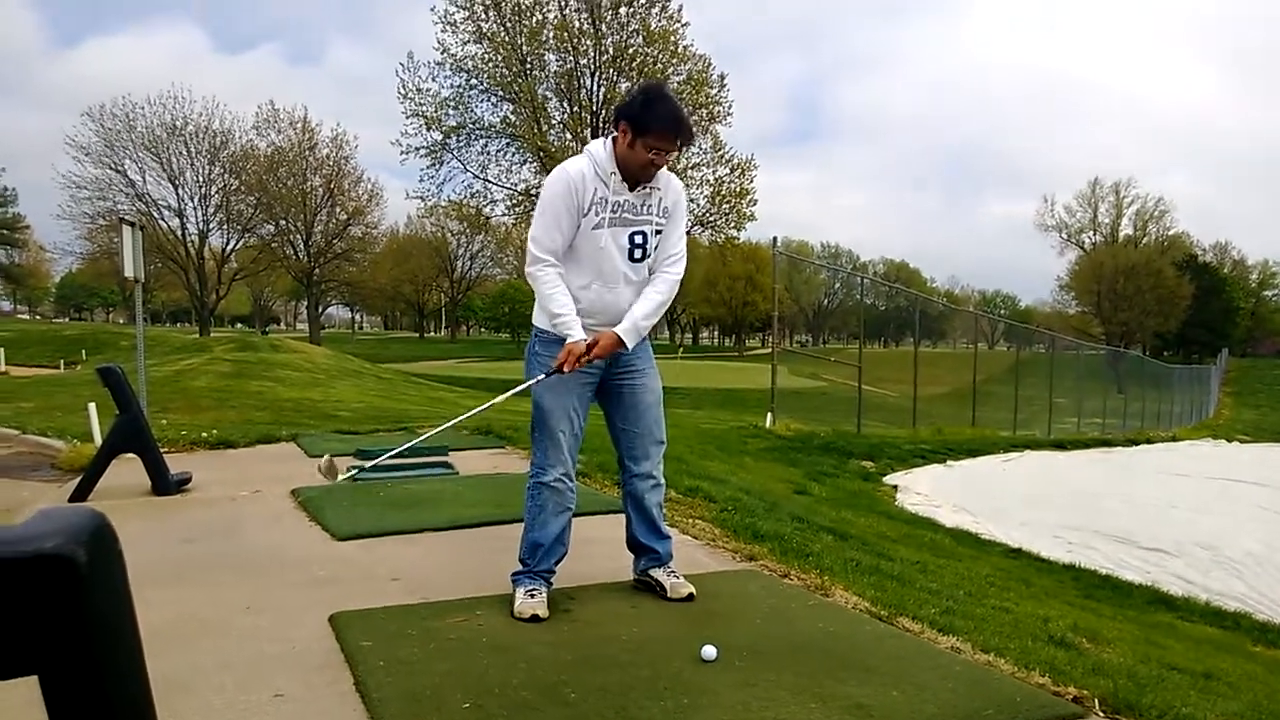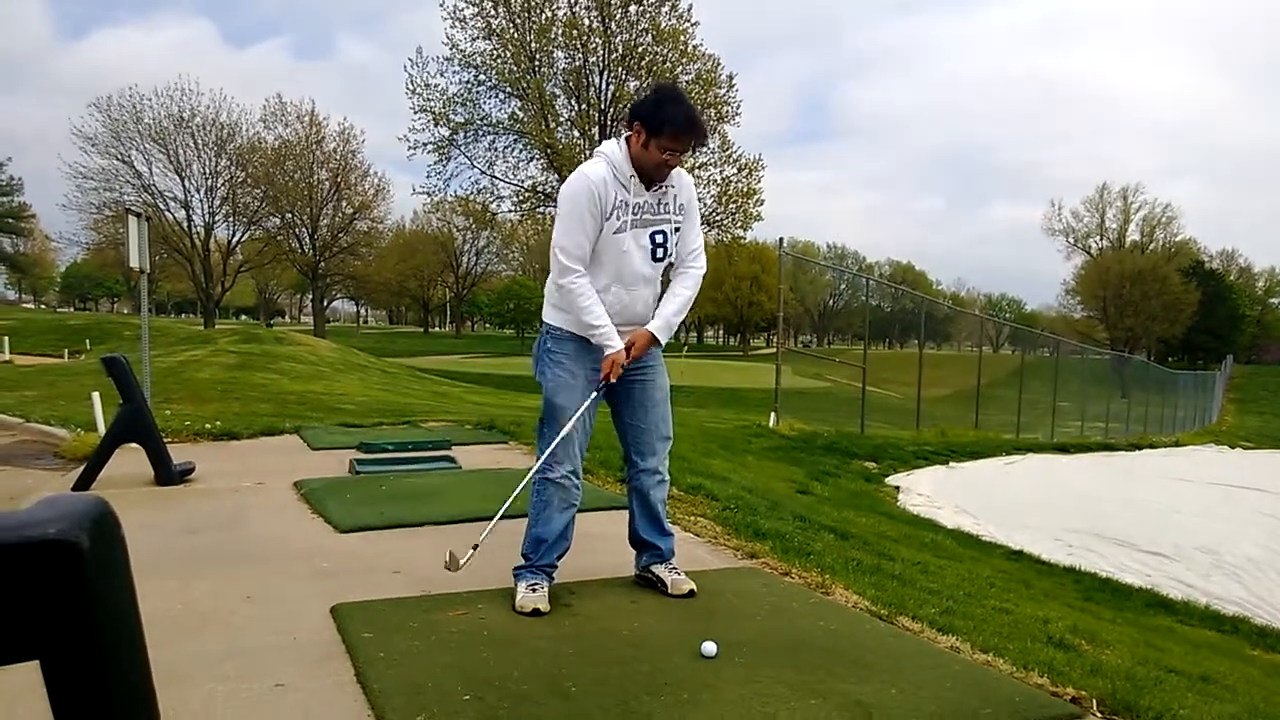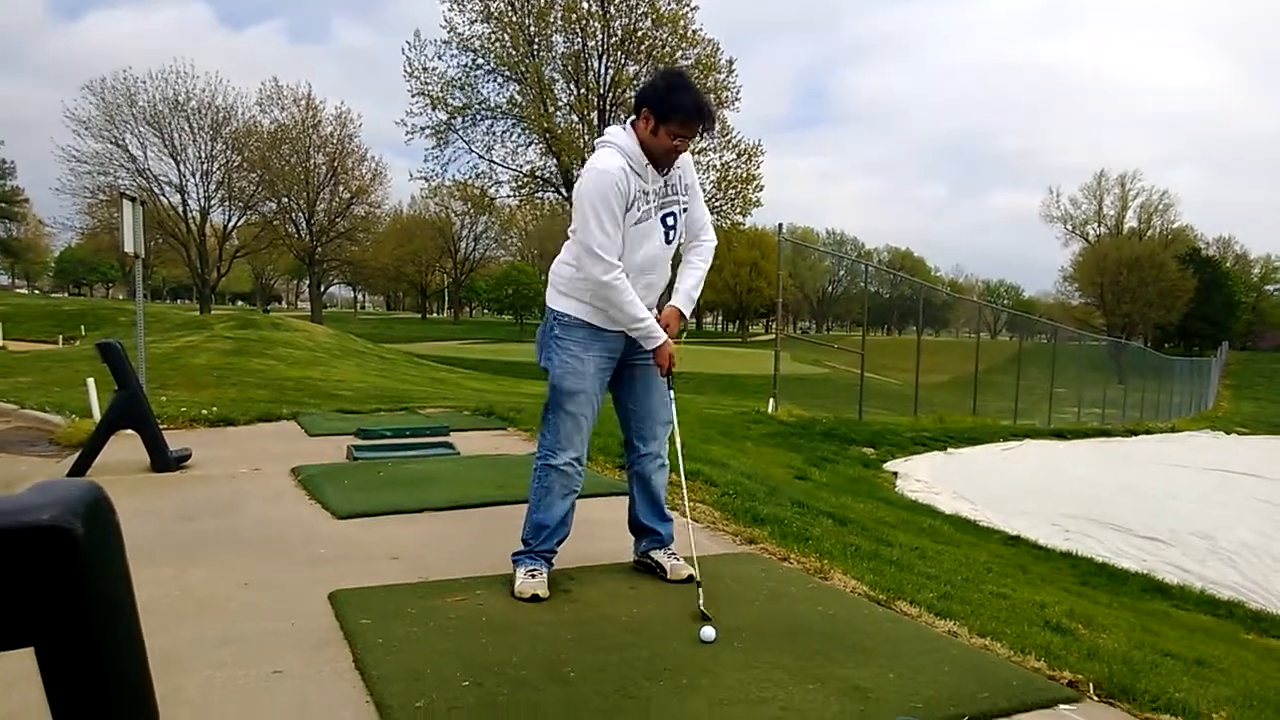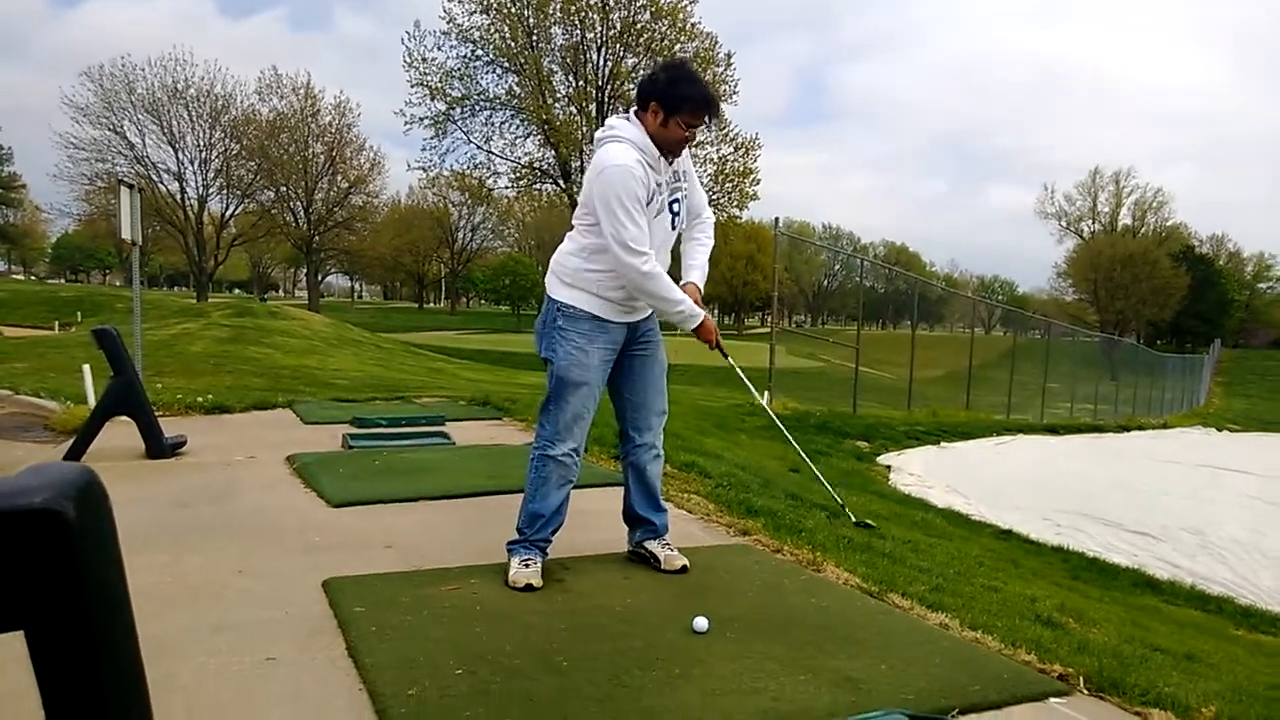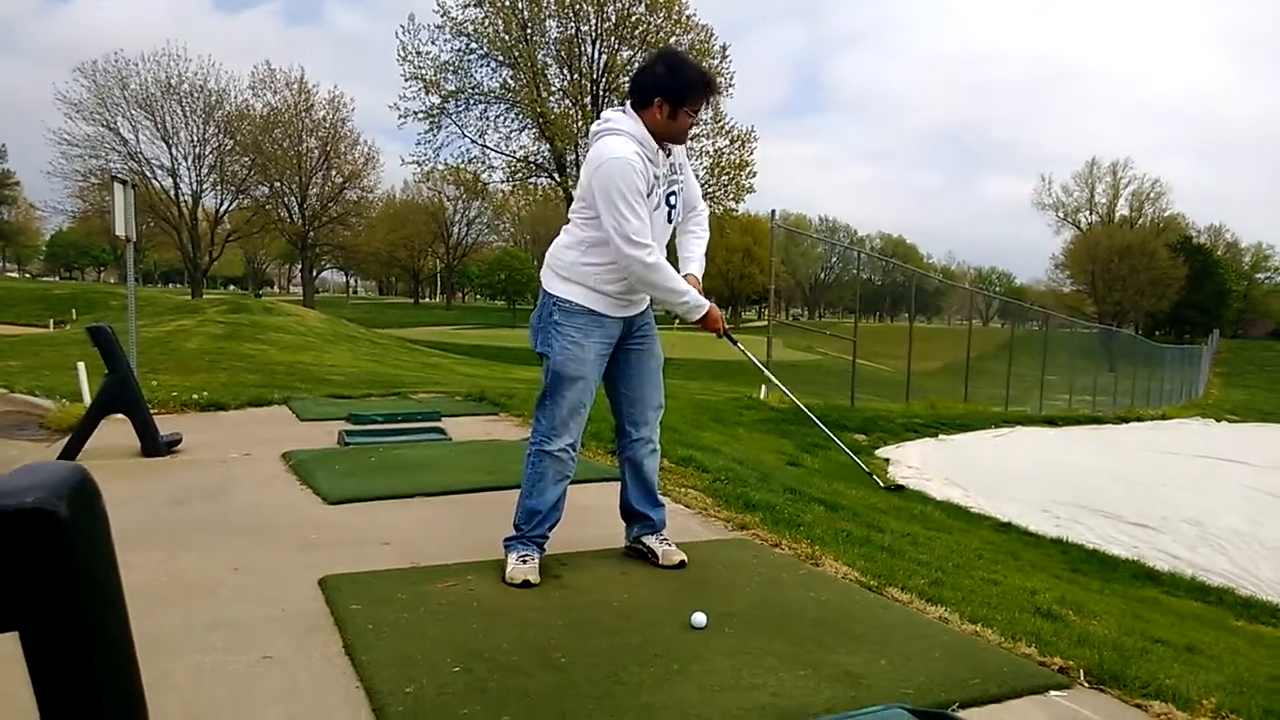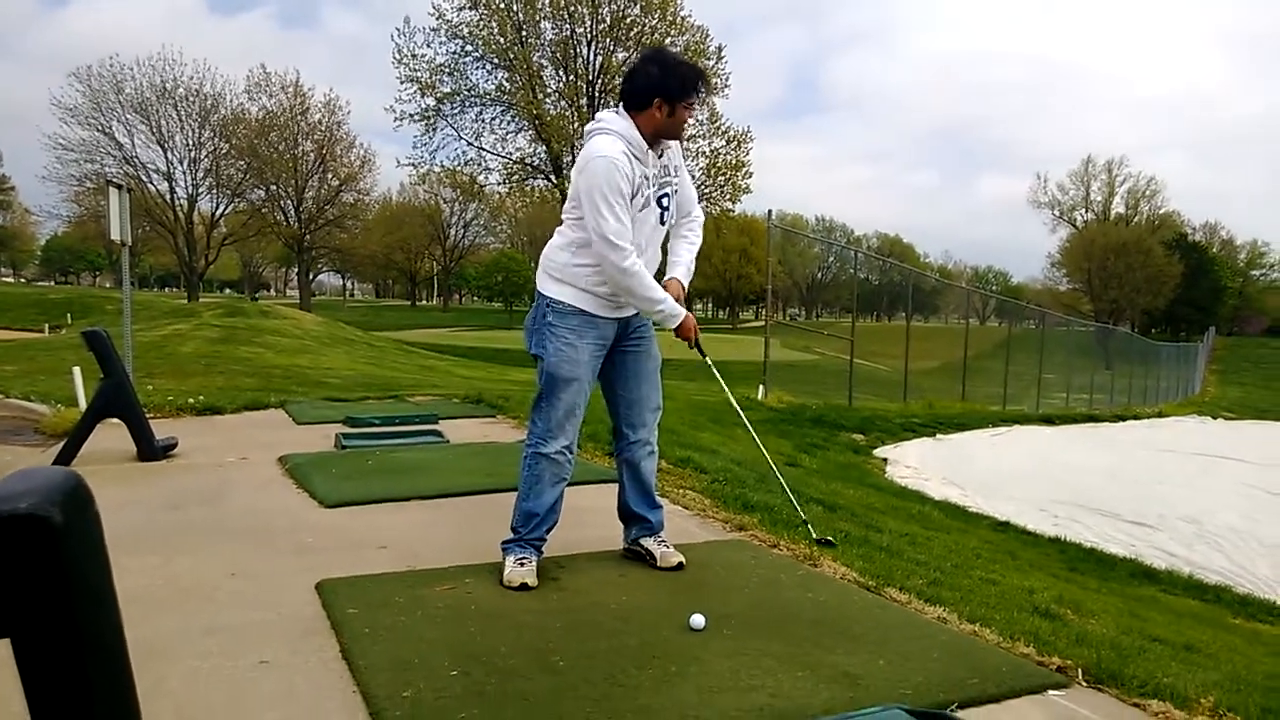
dt=0.2s
person 1, frame 1
left shoulder: (670, 191)
right shoulder: (572, 178)
left elbow: (668, 274)
right elbow: (541, 263)
left wrist: (620, 333)
right wrist: (572, 335)
left hip: (630, 343)
right hip: (562, 342)
left knee: (645, 461)
right knee: (555, 468)
left ankle: (653, 562)
right ankle: (534, 577)
person 1, frame 2
left shoulder: (681, 188)
right shoulder: (591, 181)
left elbow: (690, 267)
right elbow: (568, 273)
left wrist: (654, 331)
right wrist: (607, 343)
left hip: (642, 340)
right hip: (576, 339)
left knee: (651, 456)
right knee: (561, 462)
left ankle: (654, 557)
right ankle: (535, 571)
person 1, frame 3
left shoulder: (681, 168)
right shoulder: (607, 171)
left elbow: (701, 240)
right elbow: (602, 271)
left wrist: (679, 305)
right wrist: (654, 337)
left hip: (647, 324)
right hip: (582, 323)
left knee: (652, 441)
right knee: (565, 448)
left ankle: (654, 543)
right ankle: (535, 557)
person 1, frame 4
left shoulder: (674, 156)
right shoulder: (619, 165)
left elbow: (700, 220)
right elbow: (635, 264)
left wrist: (694, 281)
right wrist: (694, 318)
left hip: (641, 316)
right hip: (583, 313)
left knee: (646, 432)
right knee: (563, 438)
left ankle: (647, 533)
right ankle: (529, 547)
person 1, frame 5
left shoulder: (669, 148)
right shoulder: (618, 158)
left elbow: (693, 213)
right elbow: (638, 255)
left wrist: (692, 272)
right wrist: (696, 307)
left hip: (634, 309)
right hip: (578, 307)
left knee: (643, 428)
right knee: (559, 434)
left ankle: (645, 529)
right ankle: (527, 543)
person 1, frame 6
left shoulder: (668, 150)
right shoulder: (606, 157)
left elbow: (688, 217)
right elbow: (615, 255)
left wrist: (678, 278)
right wrist: (673, 314)
left hip: (631, 312)
right hip: (573, 309)
left knee: (641, 429)
right knee: (556, 435)
left ankle: (643, 531)
right ankle: (524, 545)
